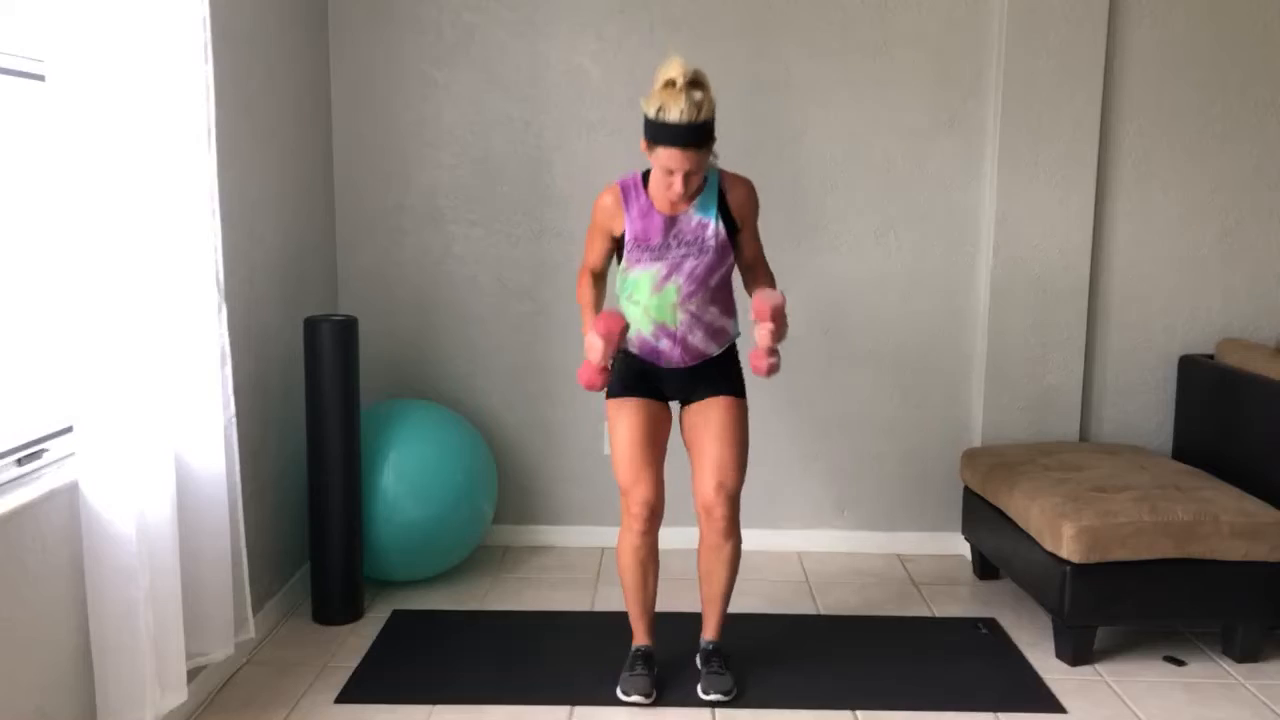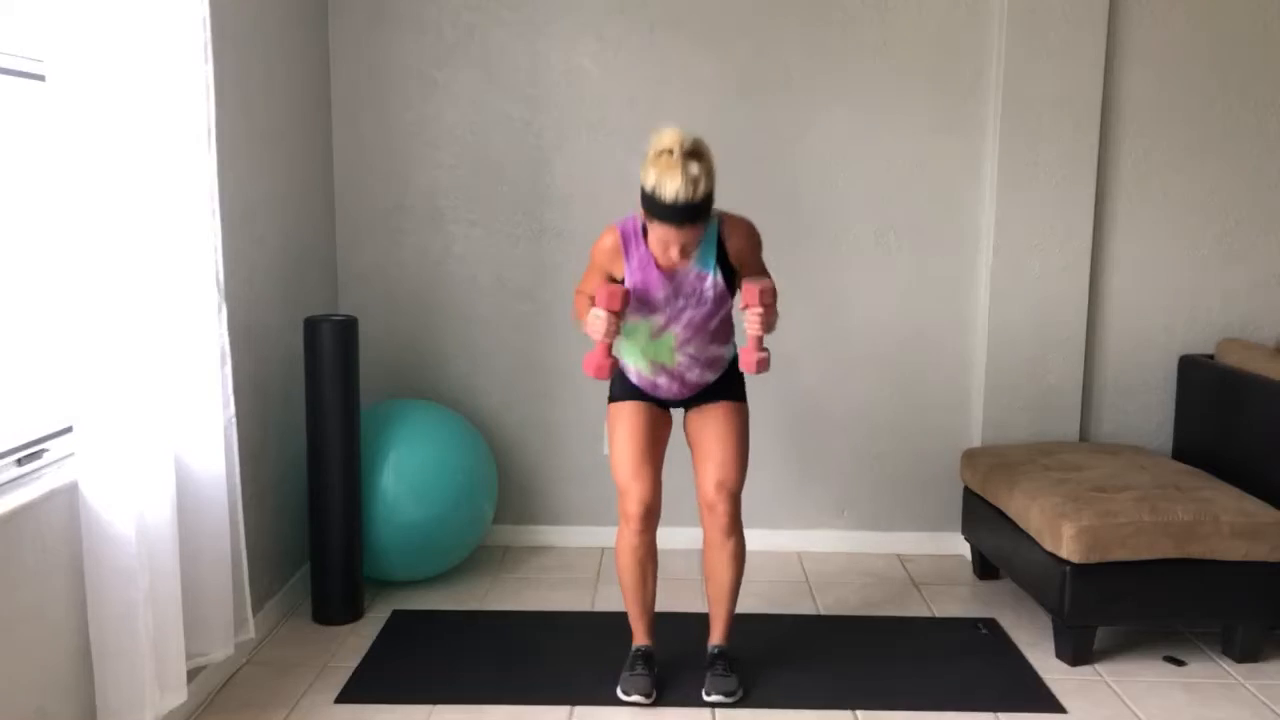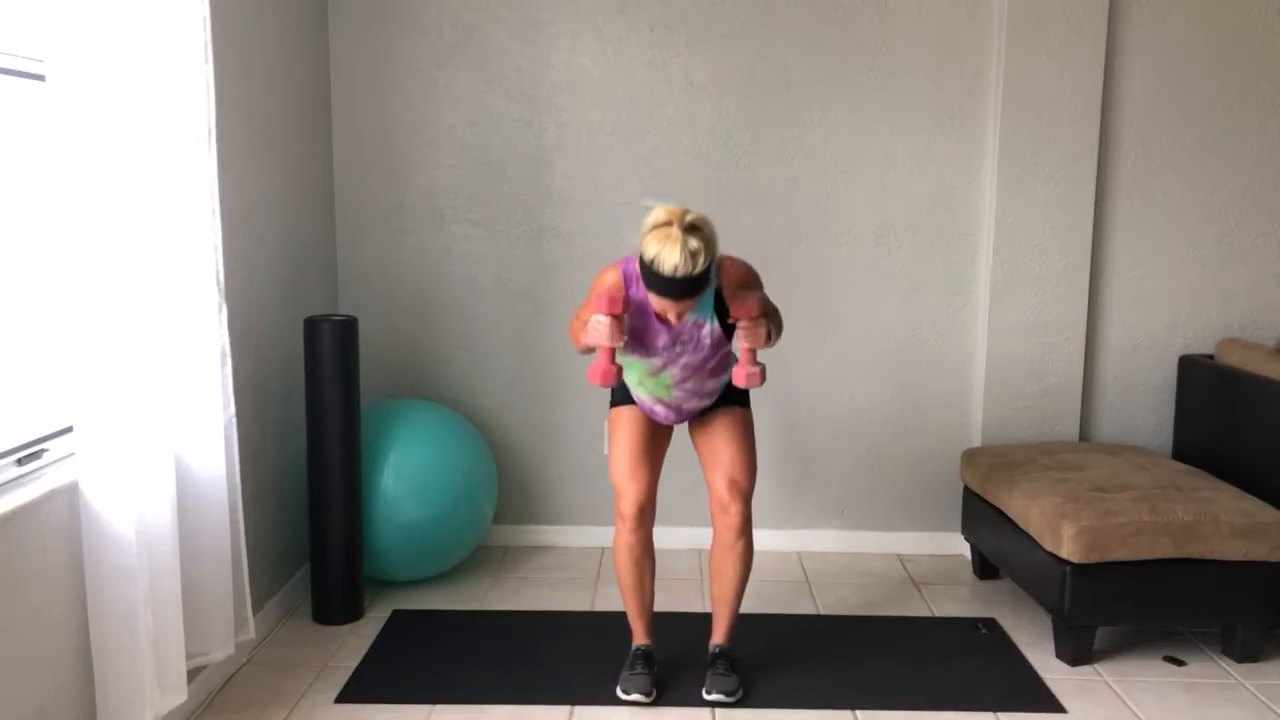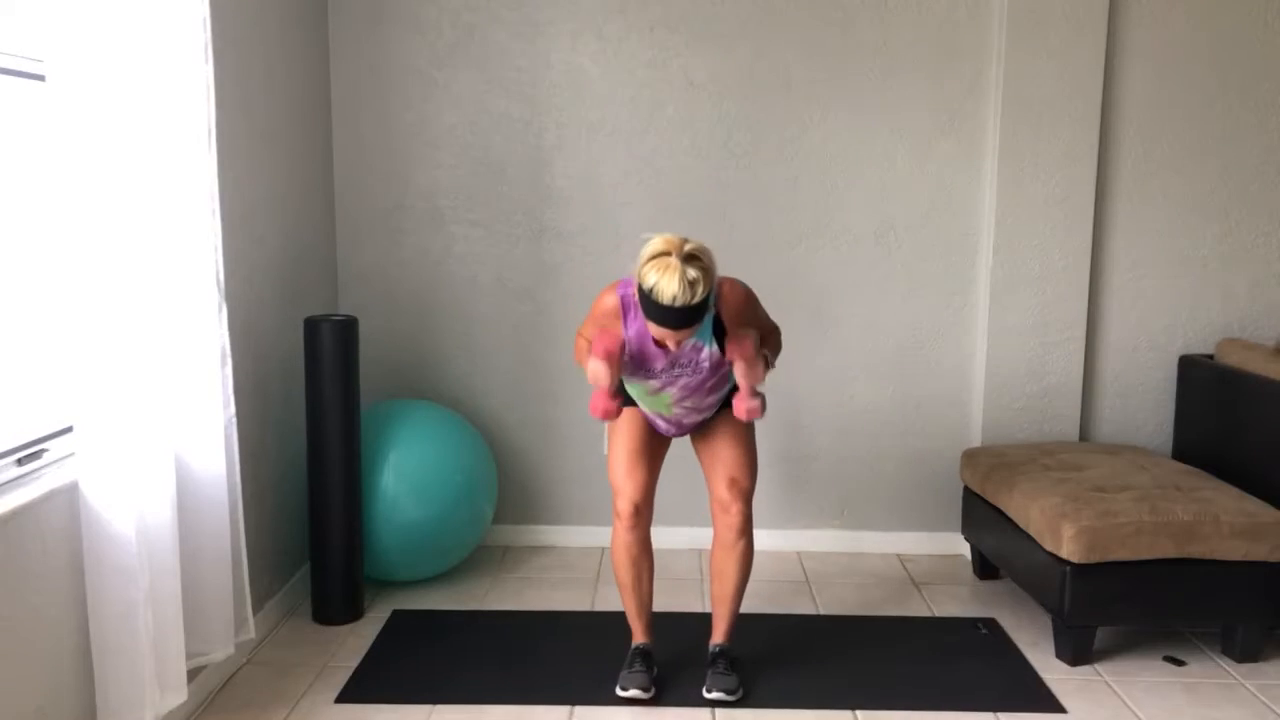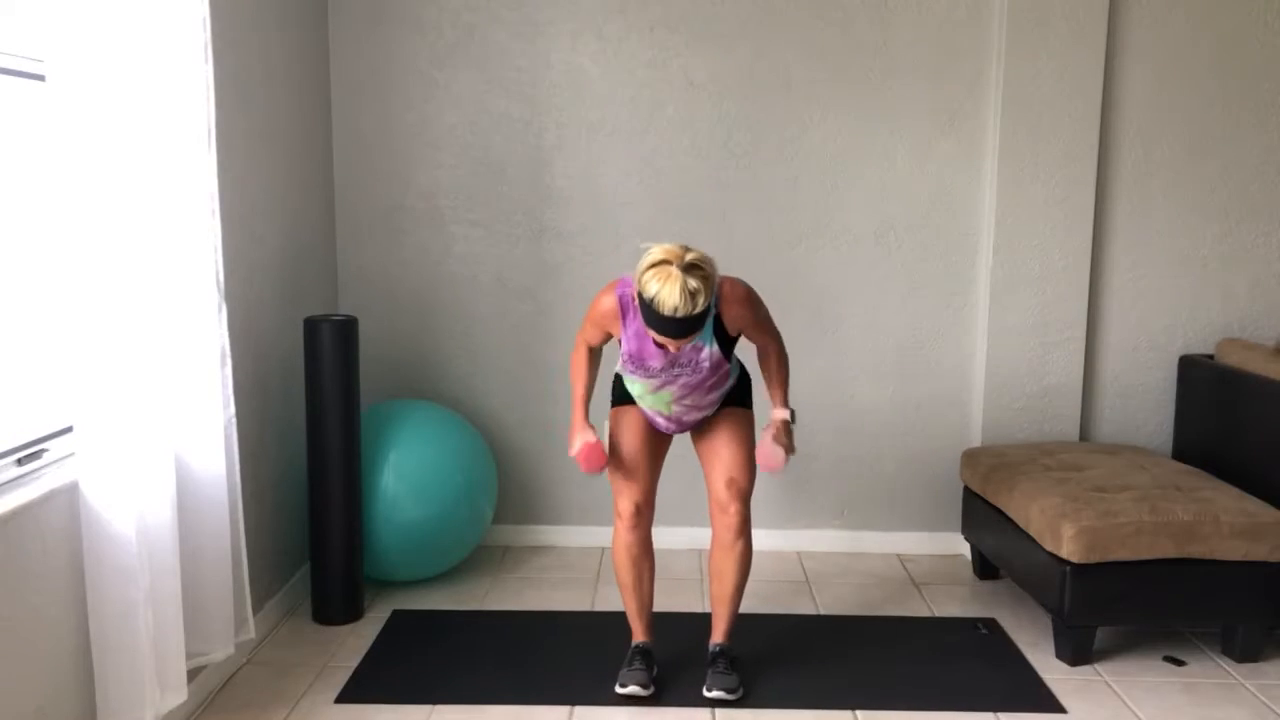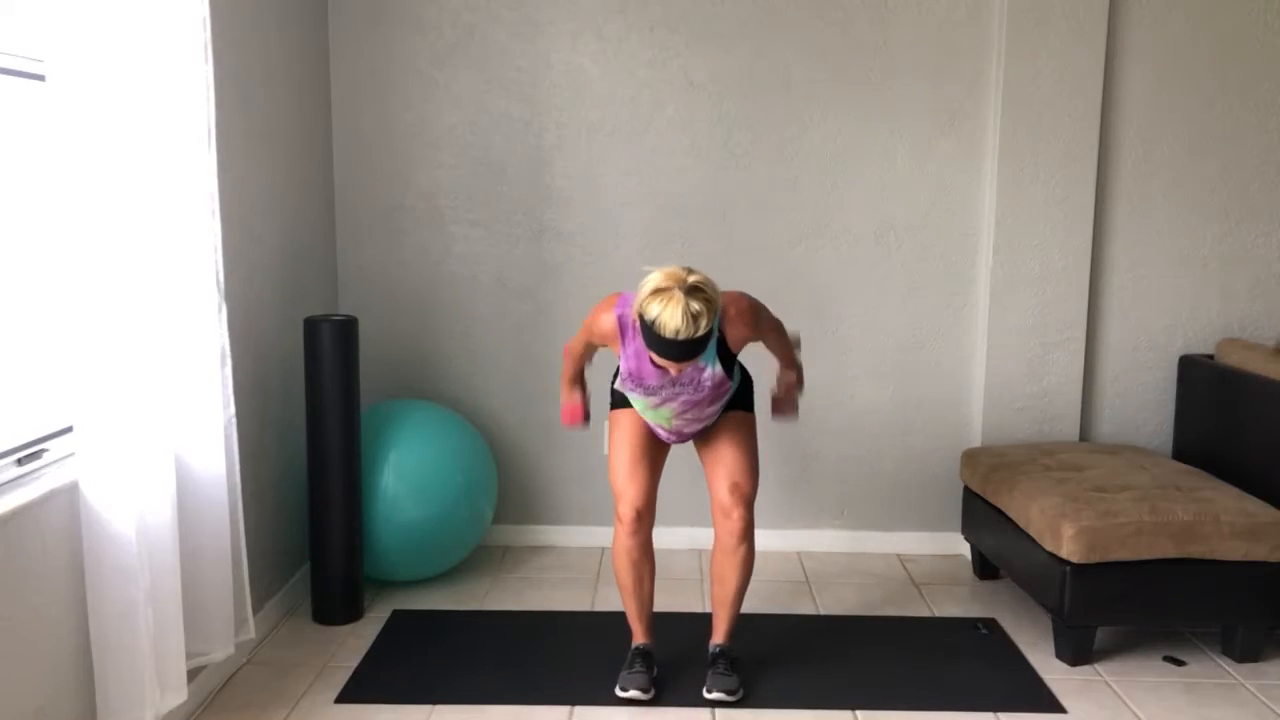
dt=0.2s
person 1, frame 1
left shoulder: (735, 195)
right shoulder: (616, 202)
left elbow: (753, 265)
right elbow: (591, 271)
right wrist: (591, 329)
left hip: (712, 366)
right hip: (637, 366)
left knee: (719, 506)
right knee: (640, 508)
left ankle: (710, 645)
right ankle: (641, 648)
person 1, frame 2
left shoulder: (737, 236)
right shoulder: (615, 244)
left elbow: (760, 286)
right elbow: (583, 295)
left wrist: (765, 312)
right wrist: (591, 318)
left hip: (714, 382)
right hip: (638, 382)
left knee: (721, 505)
right knee: (637, 510)
left ankle: (718, 647)
right ankle: (641, 648)
person 1, frame 3
left shoulder: (736, 278)
right shoulder: (615, 282)
left elbow: (772, 317)
right elbow: (578, 329)
left wrist: (764, 333)
right wrist: (594, 334)
left hip: (717, 396)
right hip: (640, 394)
left knee: (733, 506)
right knee: (633, 509)
left ankle: (720, 648)
right ankle: (641, 647)
person 1, frame 4
left shoulder: (733, 299)
right shoulder: (615, 303)
left elbow: (769, 332)
right elbow: (584, 340)
left wrist: (762, 359)
right wrist: (593, 363)
left hip: (719, 404)
right hip: (639, 402)
left knee: (734, 508)
right knee: (629, 509)
left ankle: (720, 648)
right ankle: (640, 646)
person 1, frame 5
left shoulder: (735, 300)
right shoulder: (613, 302)
left elbow: (769, 341)
right elbow: (586, 345)
left wrist: (779, 411)
right wrist: (579, 418)
left hip: (721, 402)
right hip: (640, 400)
left knee: (732, 509)
right knee: (630, 510)
left ankle: (720, 647)
right ankle: (640, 645)
person 1, frame 6
left shoulder: (737, 315)
right shoulder: (613, 318)
left elbow: (774, 333)
right elbow: (580, 344)
left wrist: (790, 374)
right wrist: (571, 386)
left hip: (724, 404)
right hip: (639, 405)
left knee: (735, 514)
right knee: (631, 514)
left ankle: (720, 647)
right ankle: (641, 647)
